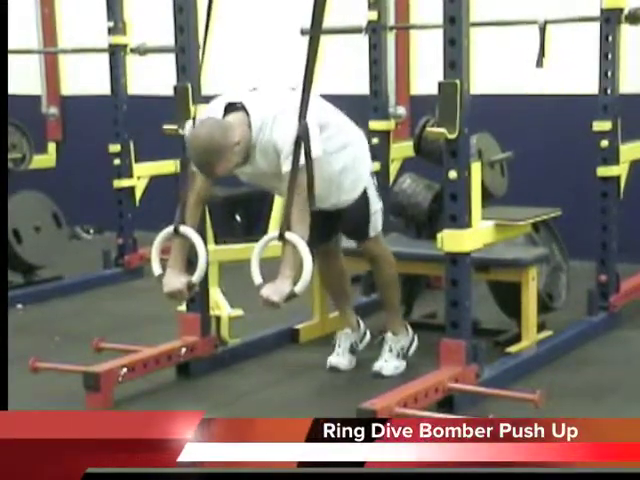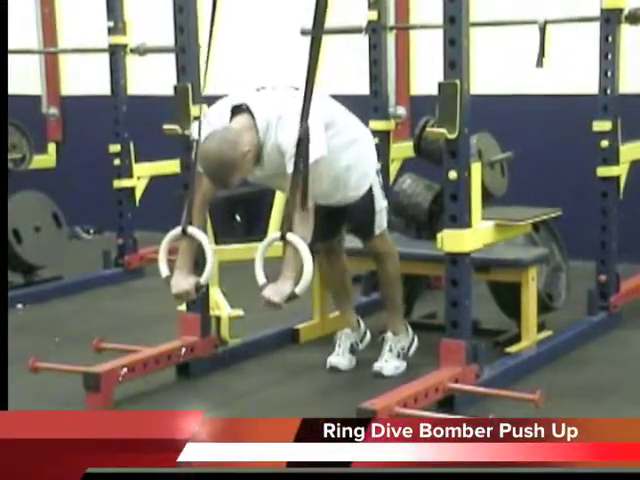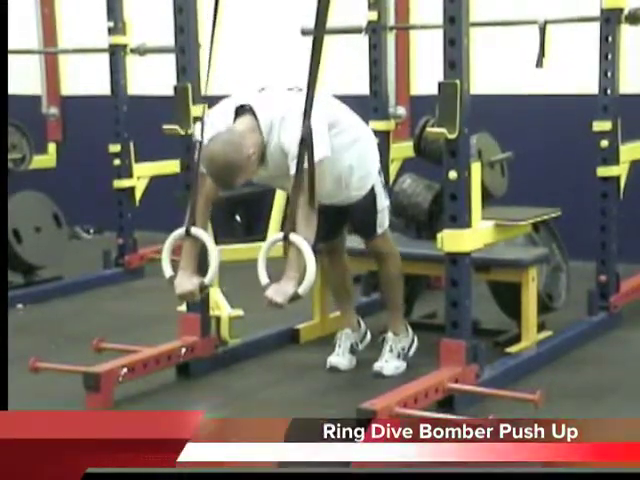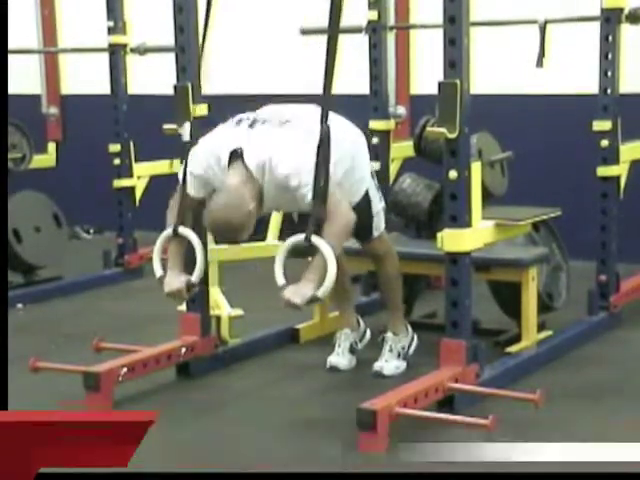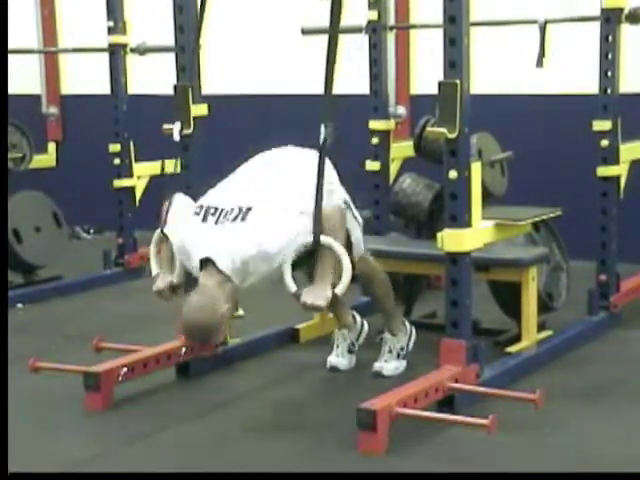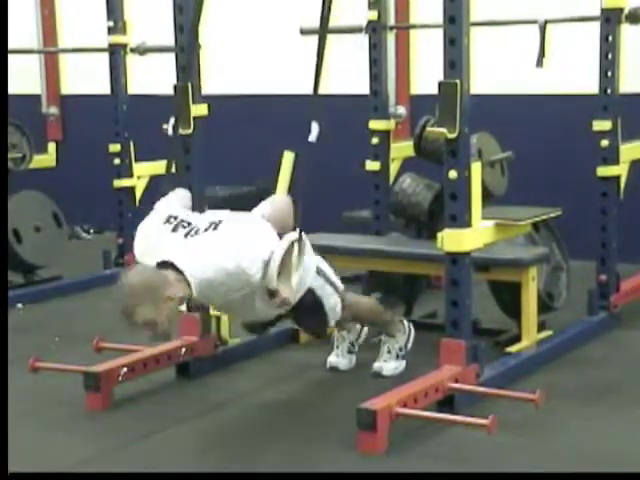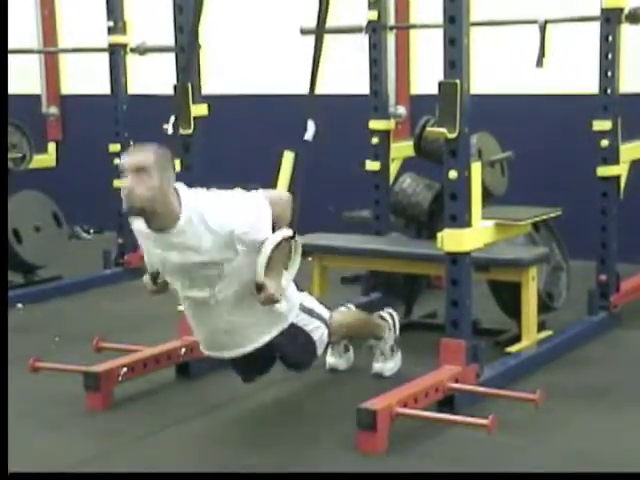
dt=0.4s
person 1, frame 1
left shoulder: (286, 125)
right shoulder: (207, 130)
left elbow: (300, 202)
right elbow: (194, 198)
left wrist: (285, 278)
right wrist: (175, 268)
left hip: (345, 167)
right hip: (305, 181)
left knee: (371, 247)
right knee: (324, 251)
left ankle: (399, 334)
right ankle: (351, 328)
person 1, frame 2
left shoulder: (292, 126)
right shoulder: (212, 129)
left elbow: (303, 205)
right elbow: (198, 199)
left wrist: (287, 279)
right wrist: (183, 269)
left hip: (351, 163)
right hip: (312, 178)
left knee: (376, 245)
right knee: (326, 248)
left ankle: (399, 334)
right ankle: (352, 329)
person 1, frame 3
left shoulder: (295, 126)
right shoulder: (216, 127)
left elbow: (307, 205)
right elbow: (201, 199)
left wrist: (290, 280)
right wrist: (186, 270)
left hip: (353, 162)
right hip: (316, 176)
left knee: (378, 245)
right knee: (328, 248)
left ankle: (400, 334)
right ankle: (352, 329)
person 1, frame 4
left shoulder: (290, 164)
right shoulder: (206, 158)
left elbow: (342, 218)
right elbow: (180, 203)
left wrist: (309, 283)
right wrist: (174, 270)
left hip: (344, 157)
right hip: (313, 165)
left knee: (375, 246)
left ankle: (399, 333)
right ankle: (351, 328)
person 1, frame 5
left shoulder: (259, 248)
right shoulder: (185, 241)
left elbow: (332, 212)
right elbow: (171, 204)
left wrist: (323, 286)
right wrist: (165, 271)
left hip: (313, 177)
left knee: (356, 264)
right knee: (312, 265)
left ankle: (397, 332)
right ankle: (348, 326)
person 1, frame 6
left shoulder: (226, 264)
right shoulder: (145, 244)
left elbow: (284, 205)
right elbow: (180, 194)
left wrist: (286, 280)
left knee: (338, 310)
left ankle: (397, 332)
right ankle: (347, 332)
person 1, frame 7
left shoulder: (219, 214)
right shoulder: (139, 221)
left elbow: (282, 201)
left wrist: (274, 275)
right wrist: (156, 272)
left hip: (266, 307)
left ankle: (384, 327)
